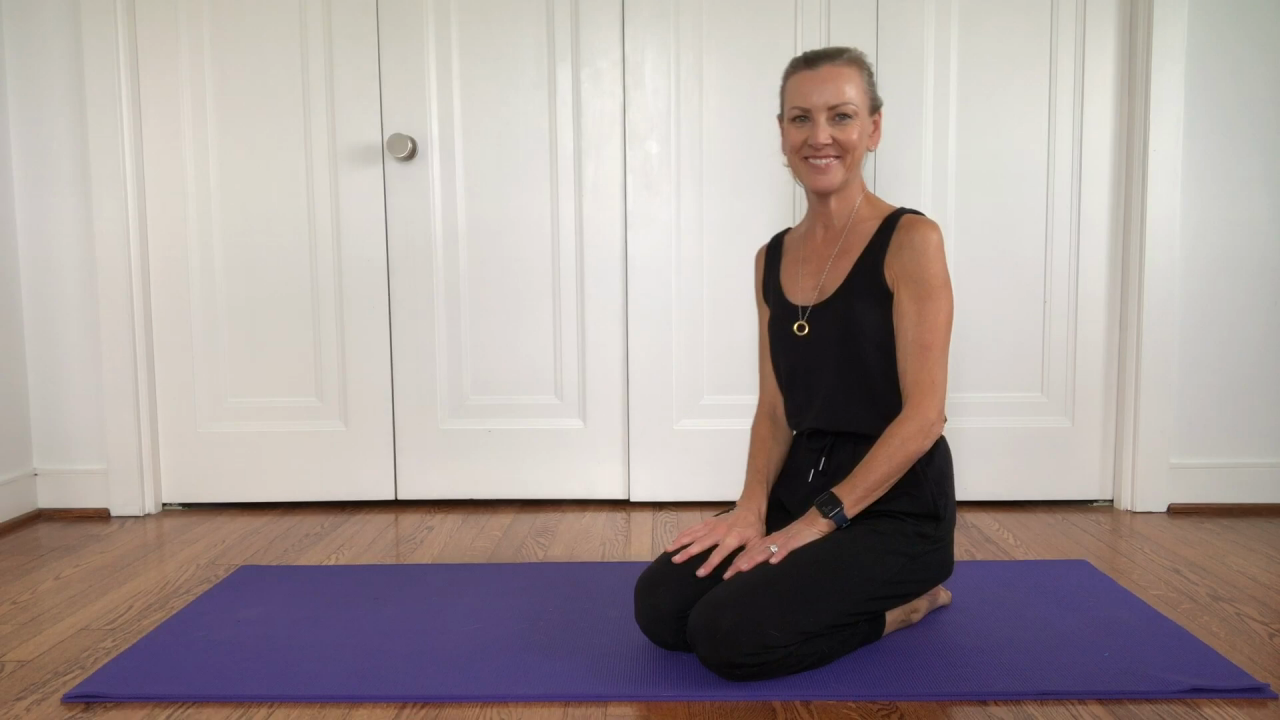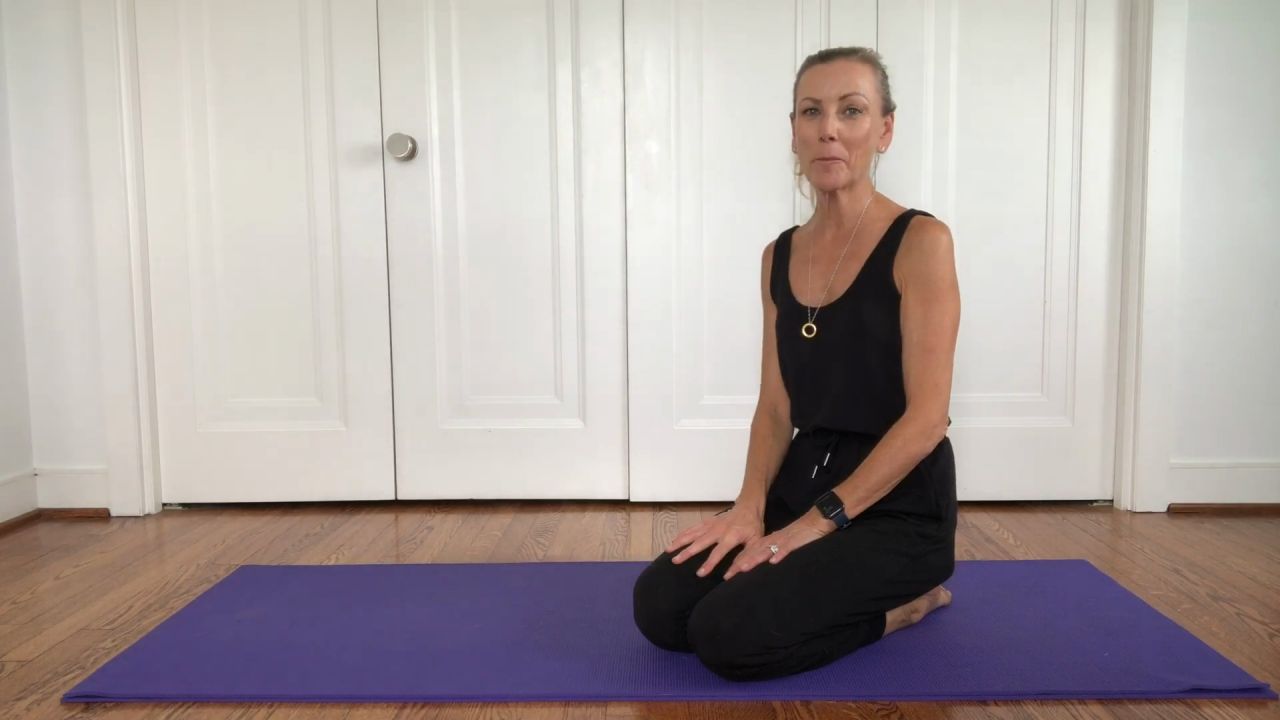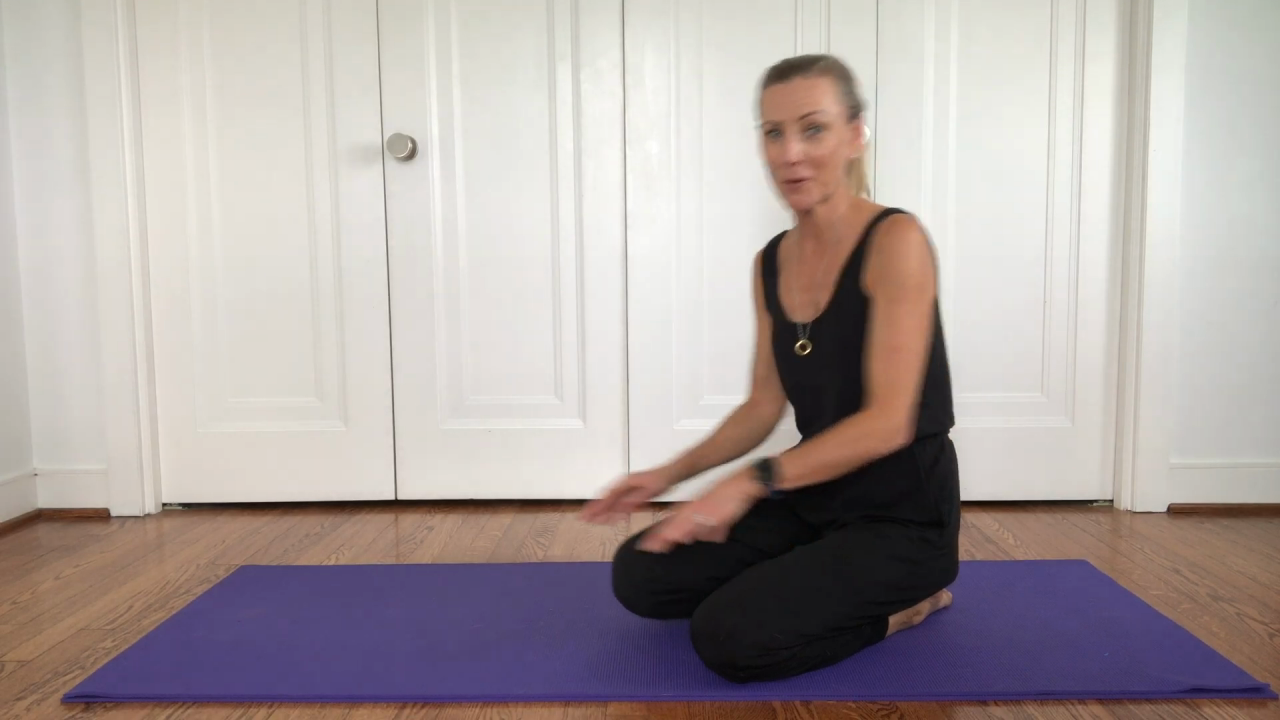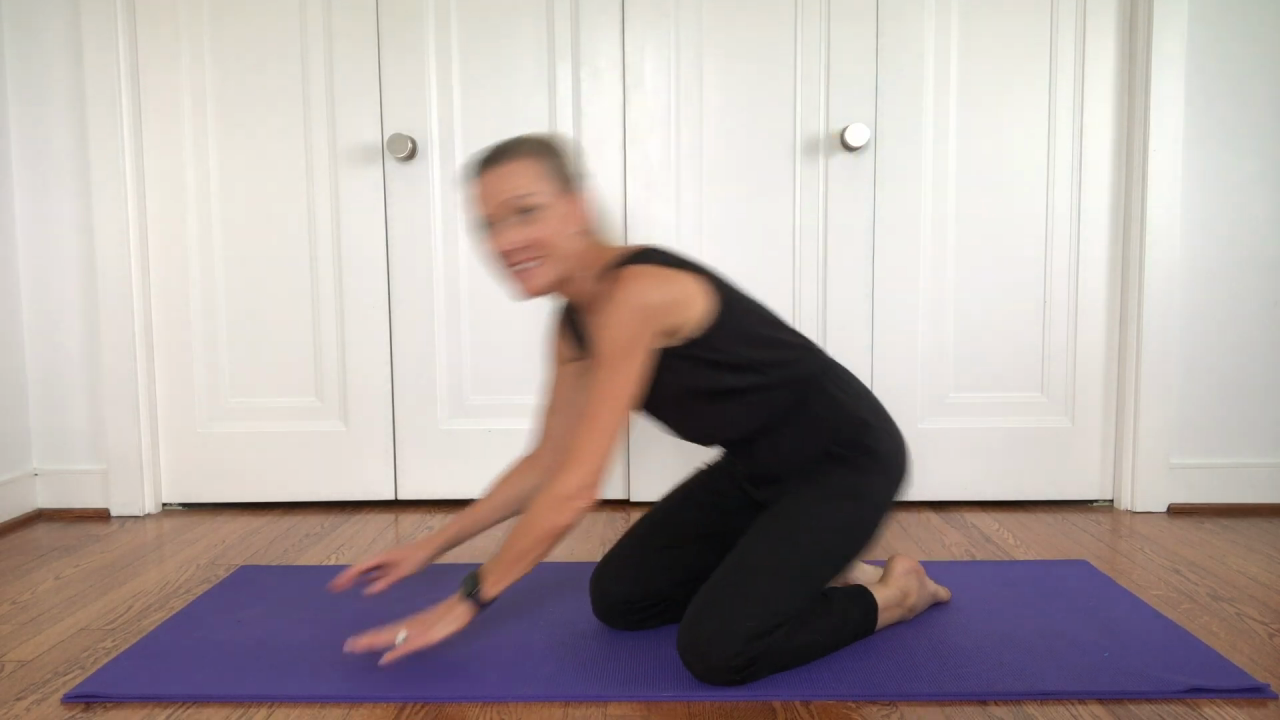
dt=0.4s
person 1, frame 1
left shoulder: (910, 240)
right shoulder: (772, 258)
left elbow: (922, 415)
right elbow: (775, 408)
left wrist: (820, 521)
right wrist: (753, 507)
left hip: (894, 505)
right hip: (802, 486)
left knee: (728, 635)
right knee: (661, 608)
left ankle: (901, 601)
right ankle: (844, 588)
person 1, frame 2
left shoulder: (920, 242)
right shoulder: (779, 256)
left elbow: (925, 419)
right elbow: (776, 405)
left wrist: (820, 522)
right wrist: (750, 506)
left hip: (895, 506)
right hip: (802, 484)
left knee: (726, 635)
right knee: (660, 609)
left ankle: (900, 602)
right ankle: (841, 589)
person 1, frame 3
left shoulder: (896, 240)
right shoulder: (771, 263)
left elbow: (888, 423)
right elbow: (763, 409)
left wrist: (751, 484)
right wrist: (667, 474)
left hip: (903, 514)
right hip: (816, 496)
left knee: (730, 639)
right knee: (643, 576)
left ankle: (904, 605)
right ankle: (839, 583)
person 1, frame 4
left shoulder: (635, 296)
right shoulder: (574, 323)
left elbow: (572, 492)
right elbow: (547, 463)
left wrist: (471, 602)
right wrist: (429, 548)
left hip: (842, 455)
right hip: (763, 457)
left knee: (716, 649)
right knee: (620, 598)
left ankle: (888, 592)
right ankle: (809, 549)
